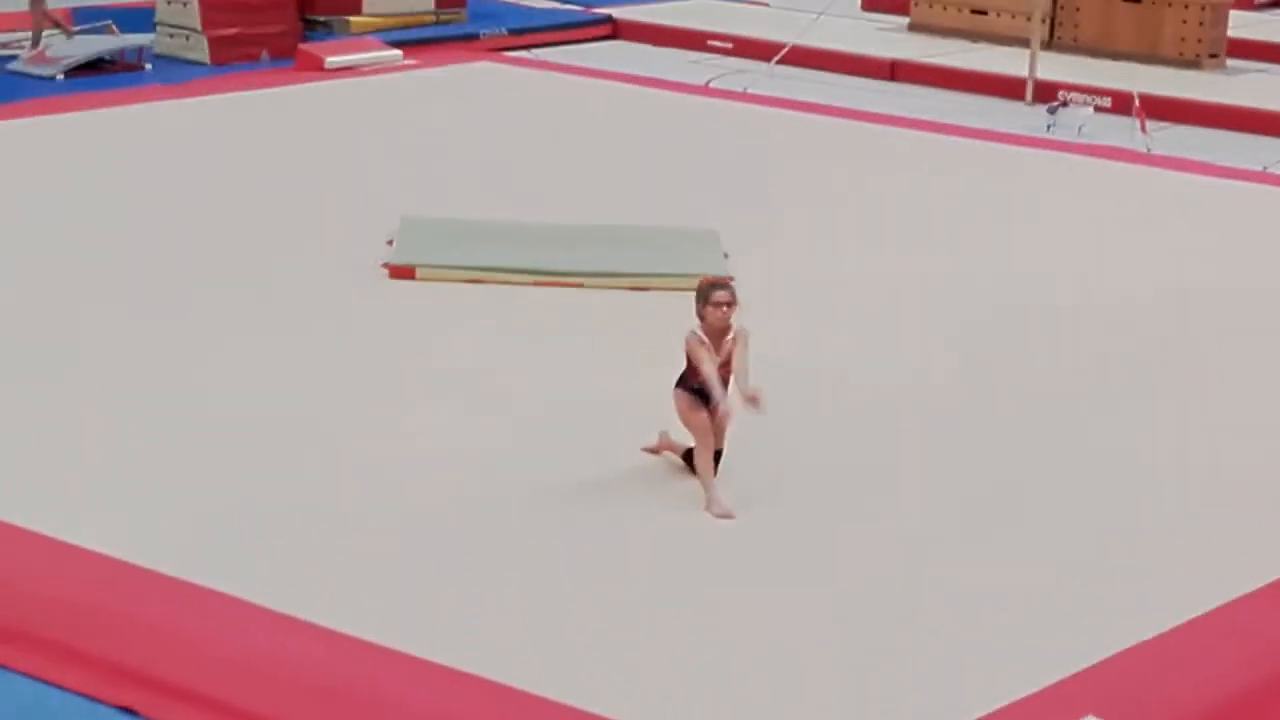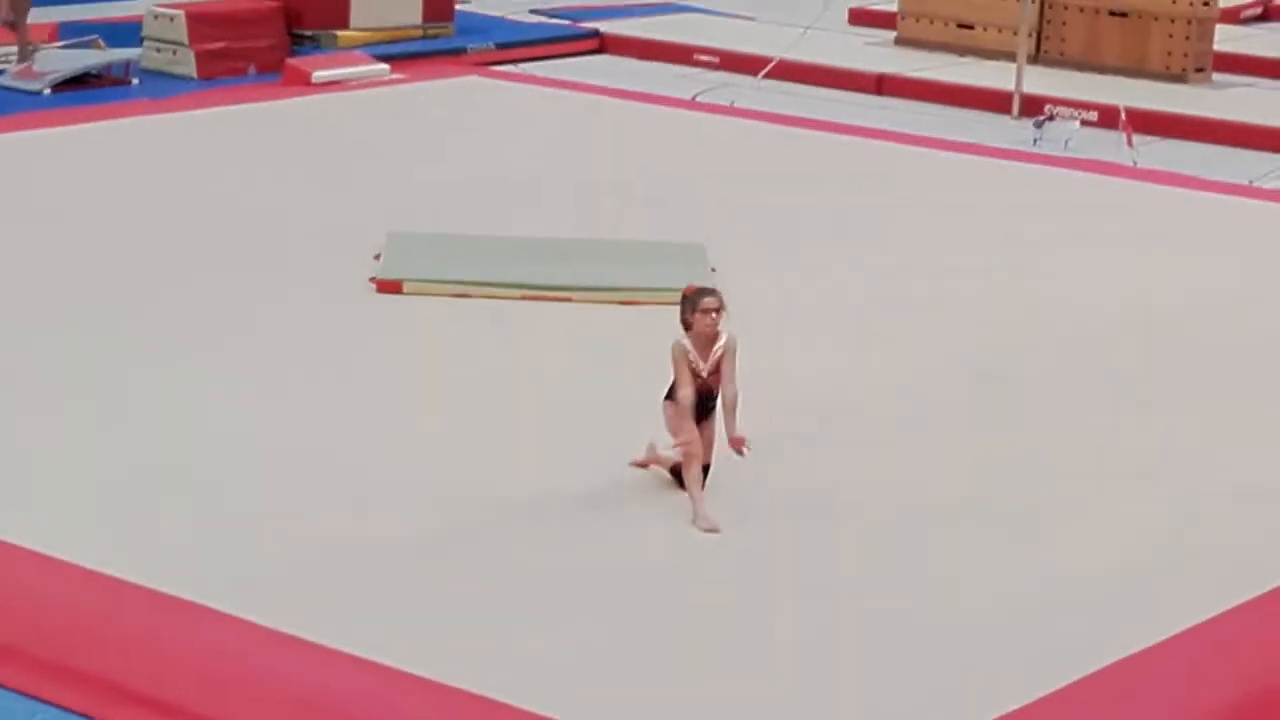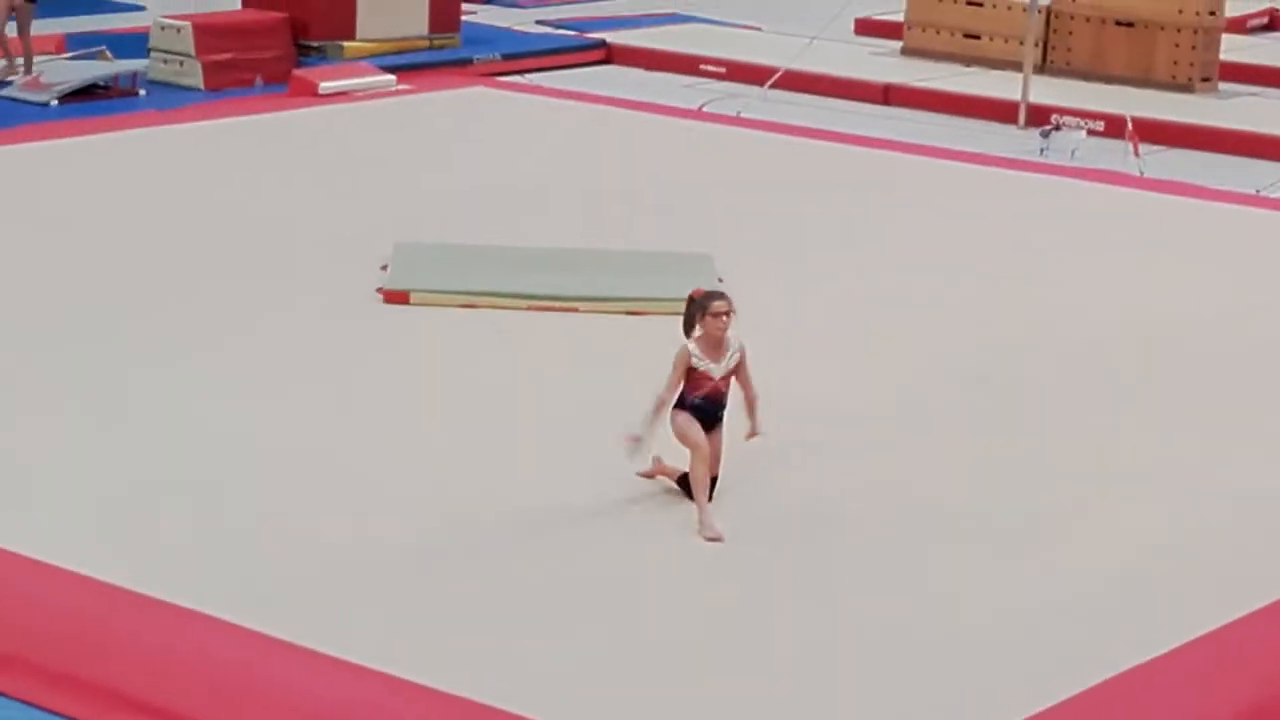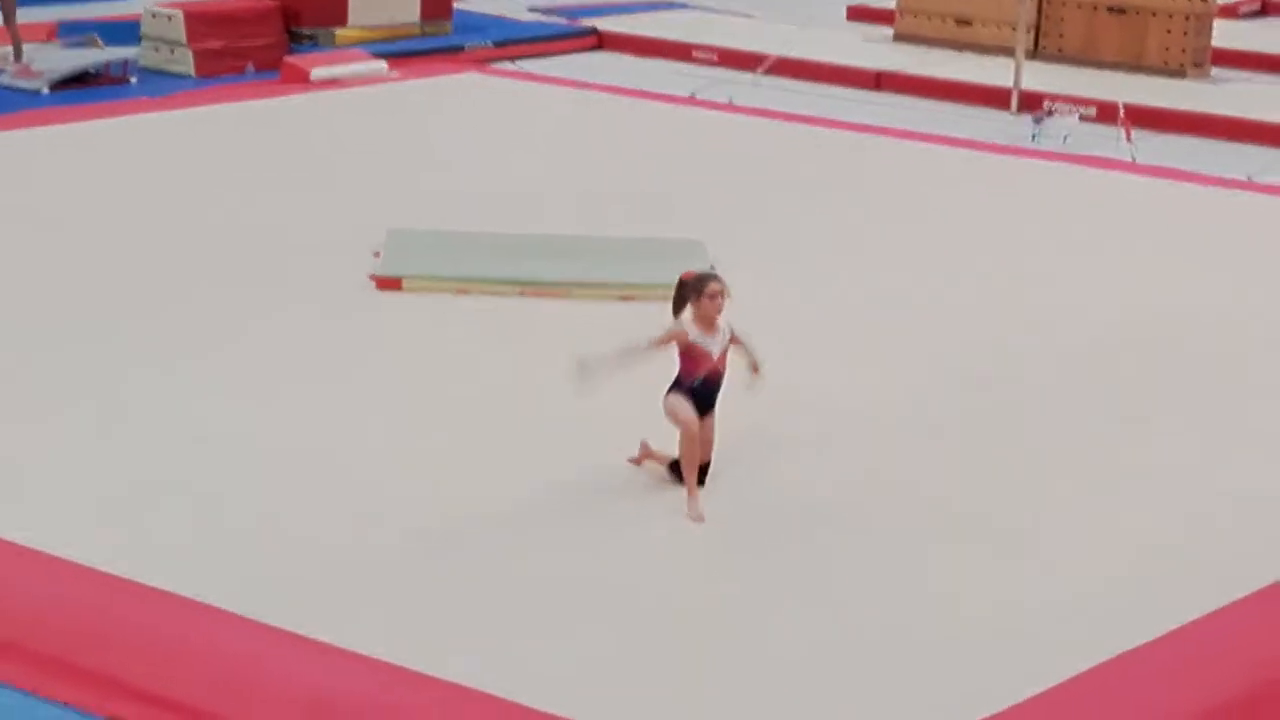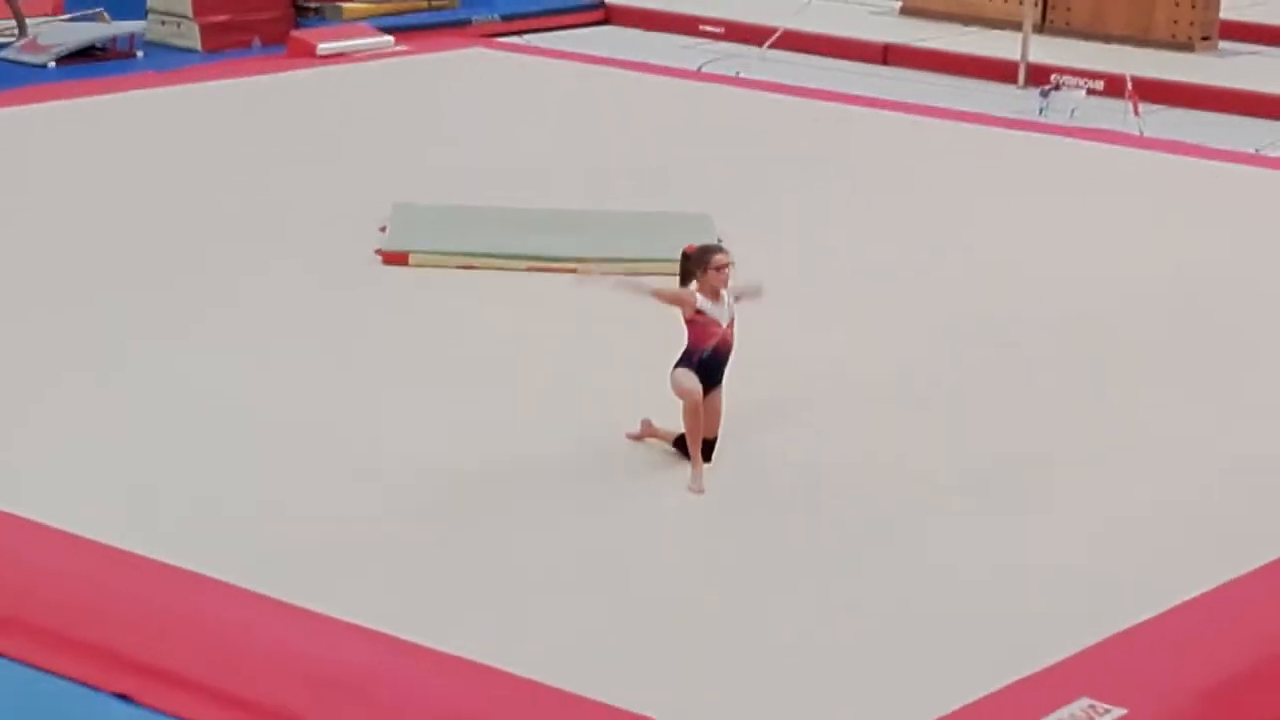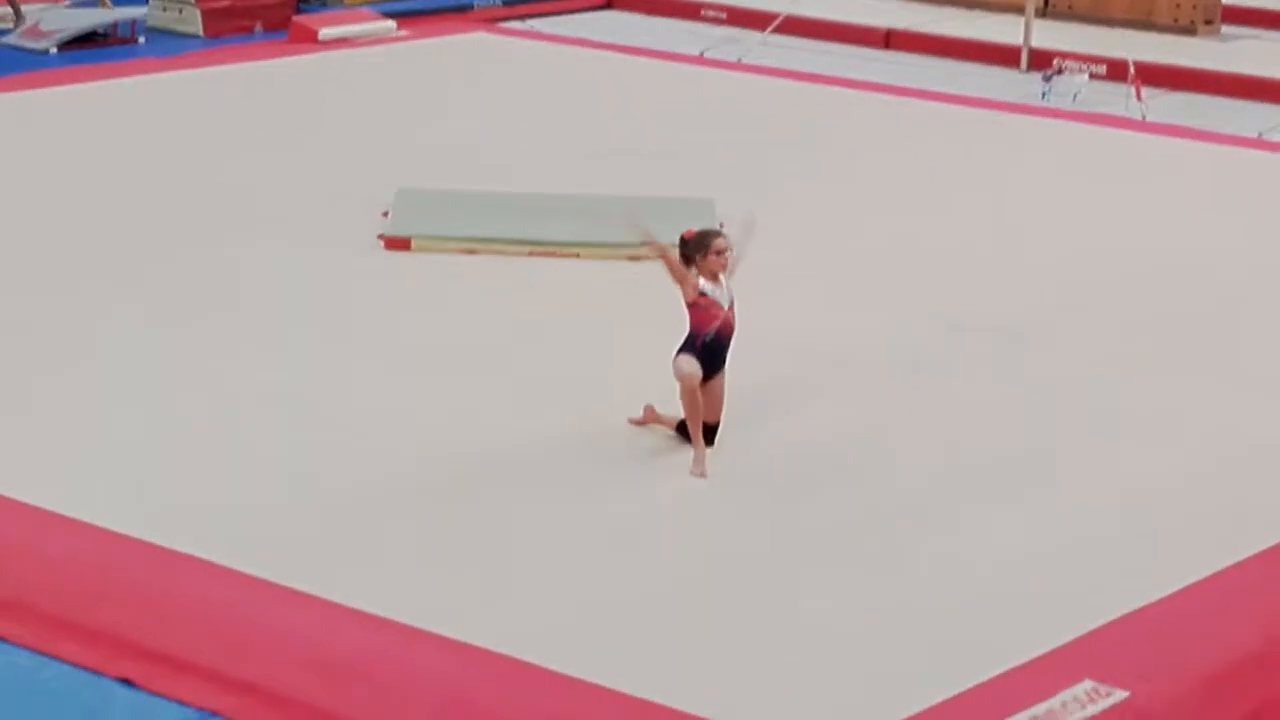
dt=0.1s
person 1, frame 1
left shoulder: (739, 334)
right shoulder: (693, 338)
left elbow: (740, 363)
right elbow: (707, 369)
left wrist: (745, 389)
right wrist: (720, 400)
left hip: (717, 394)
right hip: (689, 393)
left knee: (712, 464)
right knee: (704, 436)
left ankle: (667, 443)
right ankle: (712, 497)
person 1, frame 2
left shoulder: (727, 342)
right shoulder: (681, 347)
left elbow: (729, 387)
right elbow: (684, 390)
left wrist: (732, 431)
right wrist: (685, 436)
left hip: (707, 407)
right hip: (677, 404)
left knee: (697, 476)
right knee: (694, 445)
left ankle: (655, 456)
right ankle: (699, 509)
person 1, frame 3
left shoulder: (736, 347)
right shoulder: (688, 351)
left elbow: (747, 388)
right elbow: (667, 392)
left wrist: (753, 423)
right wrist: (645, 430)
left hip: (714, 417)
right hip: (686, 413)
left knee: (706, 487)
right knee: (702, 450)
left ankle: (661, 468)
right ankle: (705, 517)
person 1, frame 4
left shoulder: (725, 328)
right shoulder: (683, 329)
left elbow: (739, 342)
right elbow: (646, 346)
left wrist: (752, 360)
left hip: (707, 402)
right hip: (681, 395)
left knee: (699, 475)
right knee: (691, 426)
left ankle: (649, 452)
right ankle: (692, 497)
person 1, frame 5
left shoulder: (727, 296)
right shoulder: (690, 299)
left elbow: (742, 291)
right elbow: (654, 292)
left wrist: (753, 289)
right wrist: (620, 281)
left hip: (715, 376)
right hip: (688, 369)
left knee: (706, 449)
right knee: (693, 395)
left ankle: (652, 431)
right ankle: (696, 469)
person 1, frame 6
left shoulder: (722, 280)
right shoulder: (692, 282)
left elbow: (728, 258)
right elbow: (666, 255)
right wrist: (648, 238)
left hip: (716, 362)
right hip: (692, 354)
left knee: (708, 435)
right knee: (690, 377)
left ankle: (655, 416)
right ankle: (697, 454)
